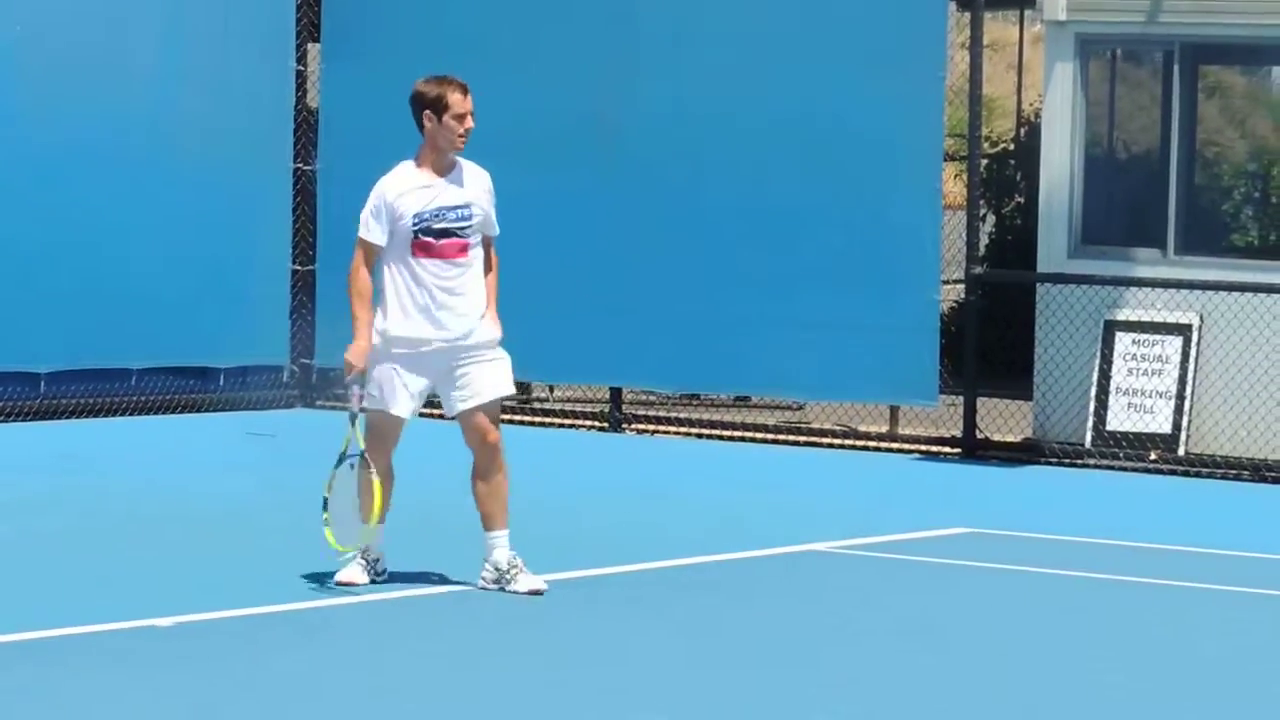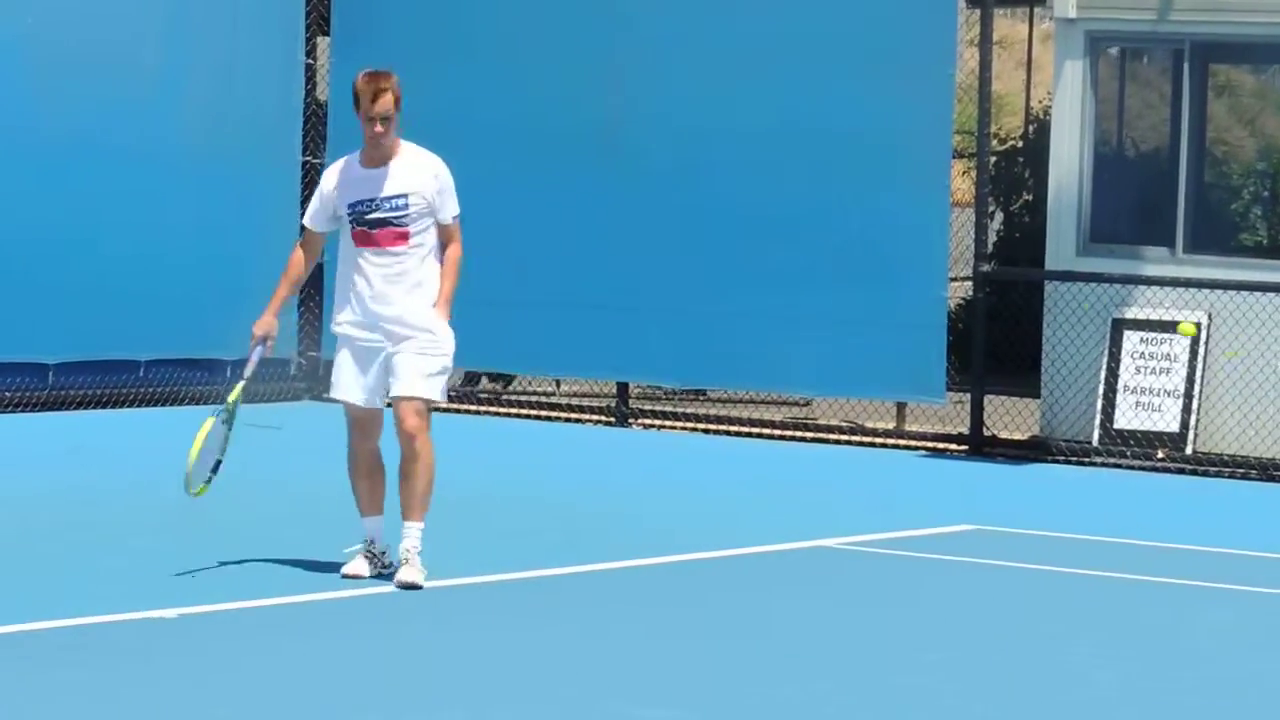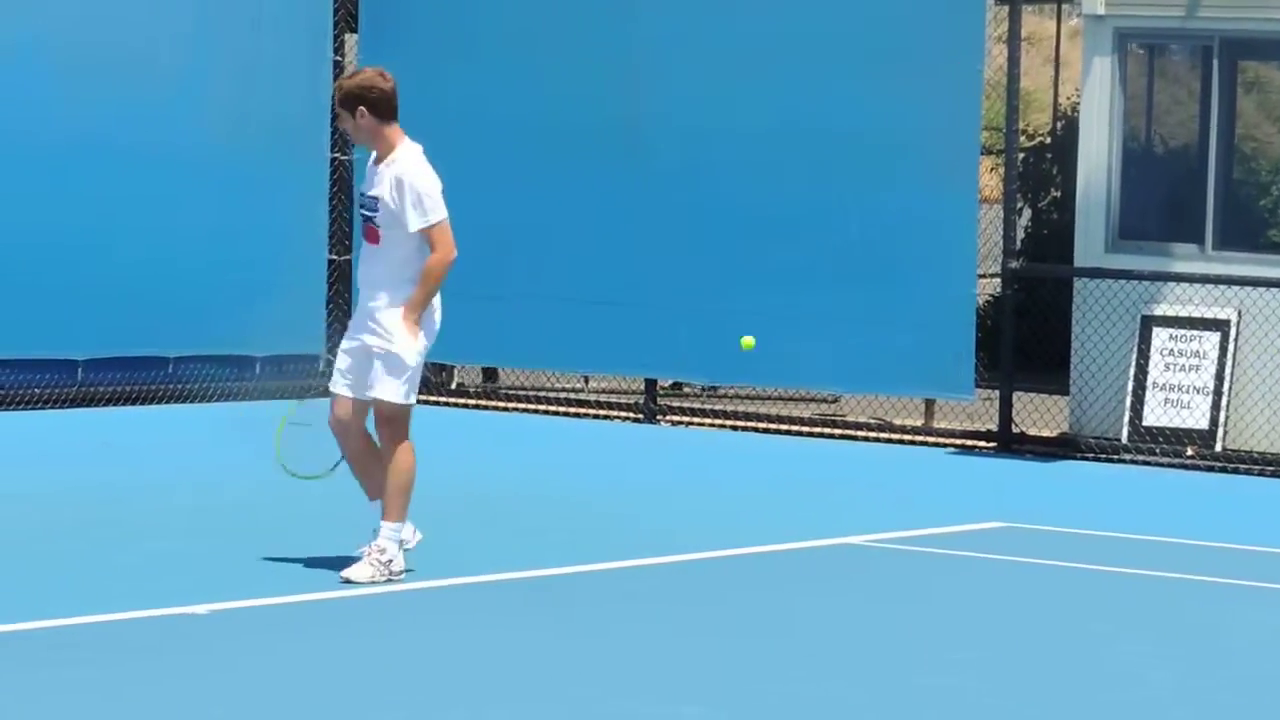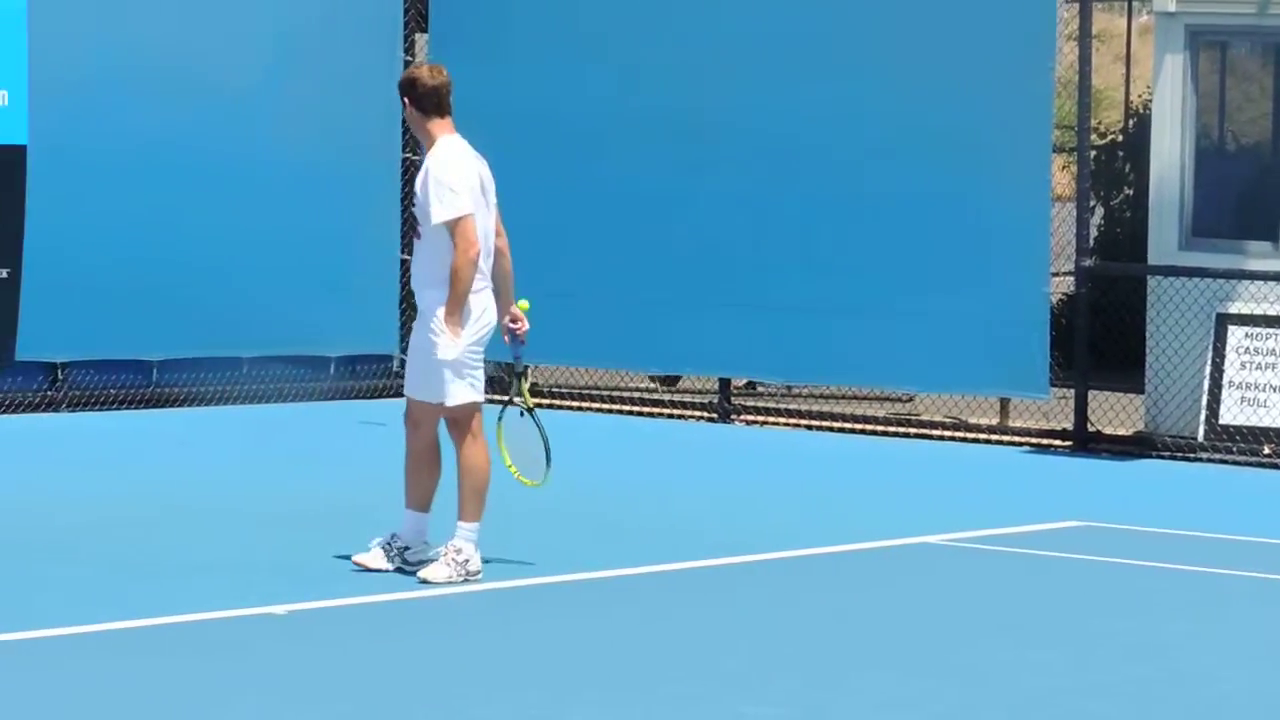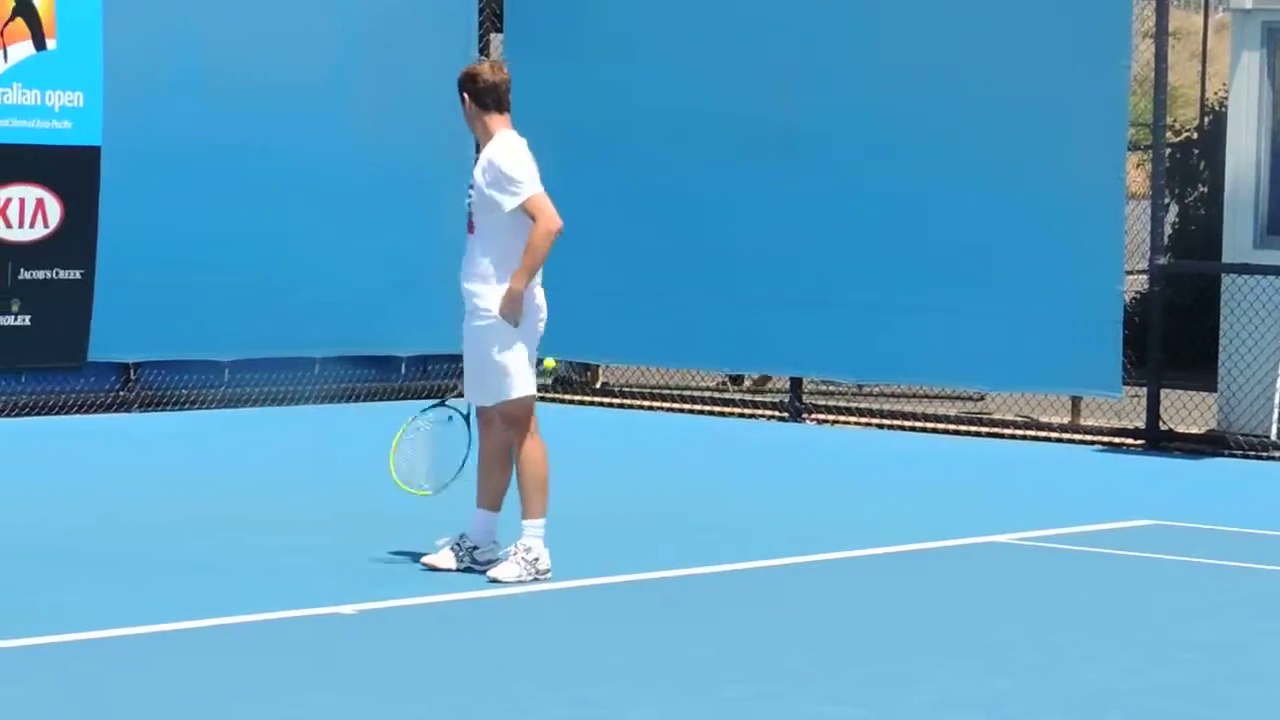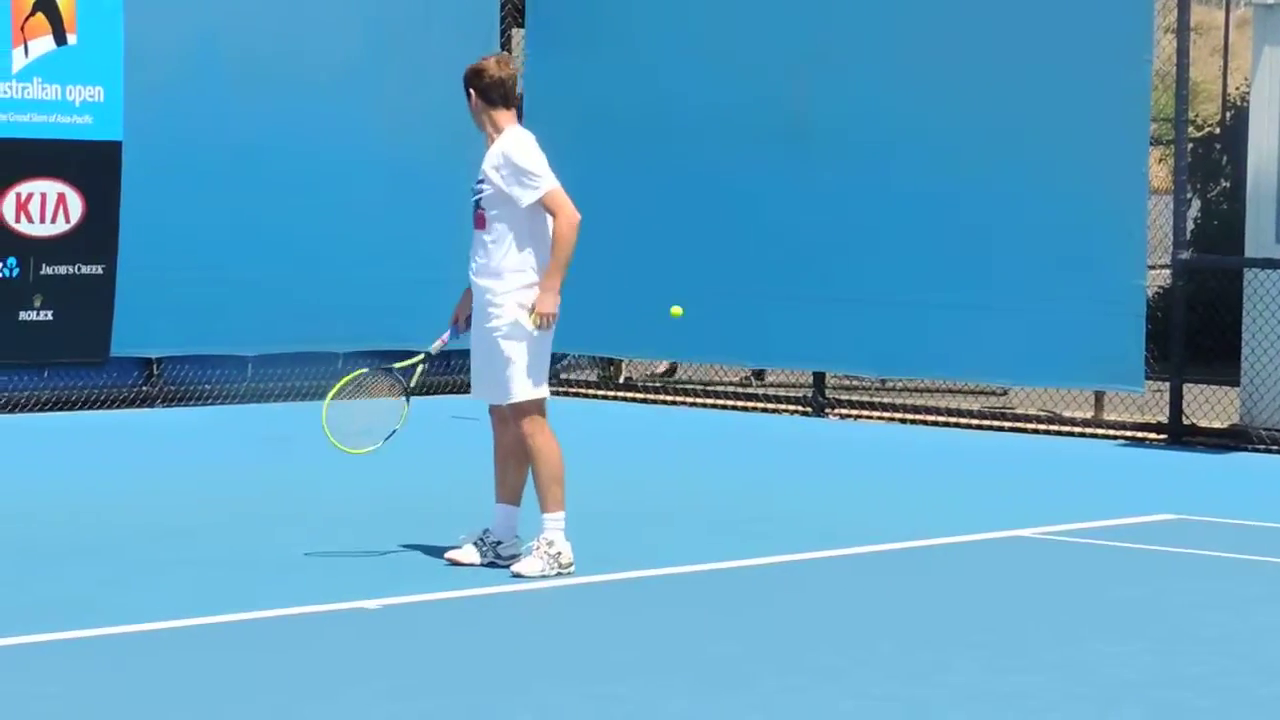
dt=0.4s
person 1, frame 1
left shoulder: (478, 181)
right shoulder: (393, 188)
right elbow: (362, 265)
left wrist: (490, 311)
right wrist: (361, 336)
left hip: (470, 340)
right hip: (404, 341)
left knee: (488, 443)
right knee: (377, 445)
left ankle: (499, 561)
right ankle: (371, 552)
person 1, frame 2
left shoulder: (431, 170)
right shoulder: (337, 177)
left elbow: (453, 244)
right elbow: (307, 249)
left wrist: (442, 308)
right wrist: (272, 312)
left hip: (418, 325)
right hip: (359, 327)
left knee: (413, 428)
right knee: (361, 434)
left ankle: (411, 548)
right ankle: (373, 546)
person 1, frame 3
left shoulder: (411, 172)
right shoulder: (375, 165)
left elbow: (444, 252)
left wrist: (409, 314)
left hip: (400, 320)
right hip: (368, 316)
left knee: (390, 428)
right knee: (343, 419)
left ankle: (388, 549)
right ankle: (397, 528)
person 1, frame 4
left shoulder: (442, 165)
right shoulder: (465, 158)
left elbow: (468, 248)
right elbow: (500, 241)
left wrist: (454, 315)
right wrist: (507, 305)
left hip: (452, 317)
right hip: (433, 314)
left knee: (463, 427)
right knee: (418, 424)
left ankle: (465, 550)
right ankle: (409, 541)
person 1, frame 5
left shoulder: (502, 155)
right shoulder: (501, 153)
left elbow: (549, 223)
left wrist: (517, 290)
left hip: (504, 311)
right hip: (485, 311)
left knee: (517, 424)
right knee: (490, 426)
left ankle: (534, 547)
right ankle: (479, 541)
person 1, frame 6
left shoulder: (514, 150)
right shoulder: (498, 152)
left elbow: (568, 217)
left wrist: (550, 290)
right wrist: (471, 294)
left hip: (518, 308)
right hip: (493, 307)
left knee: (528, 419)
right knee: (503, 420)
left ankle: (554, 541)
right ankle: (502, 536)
